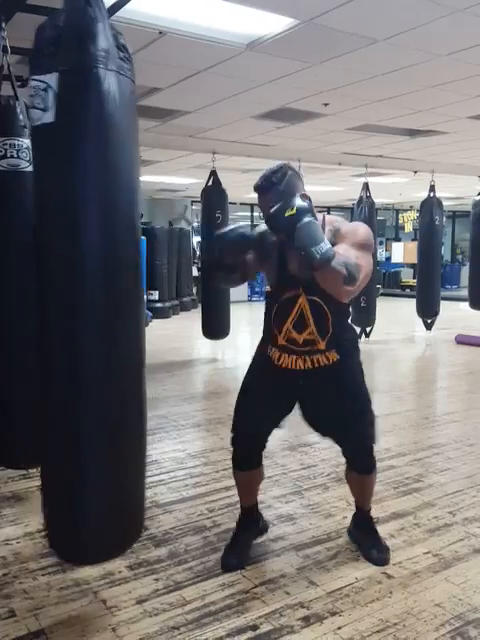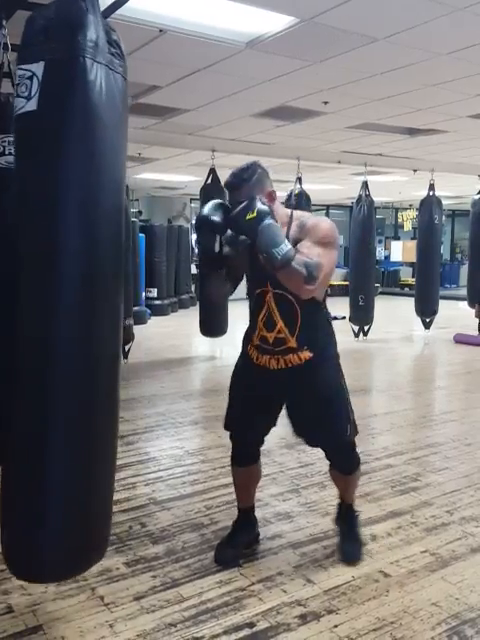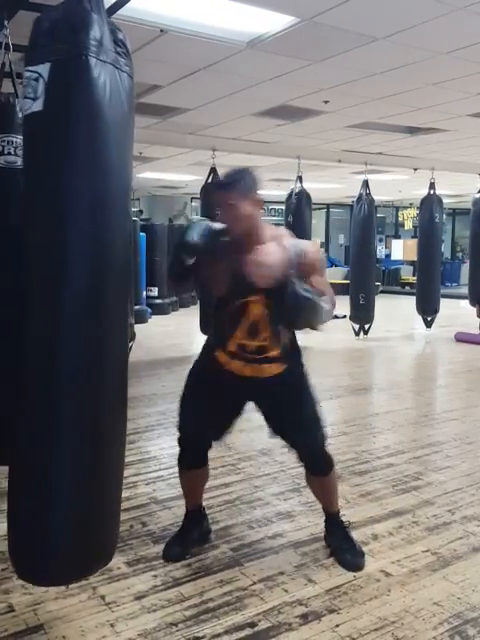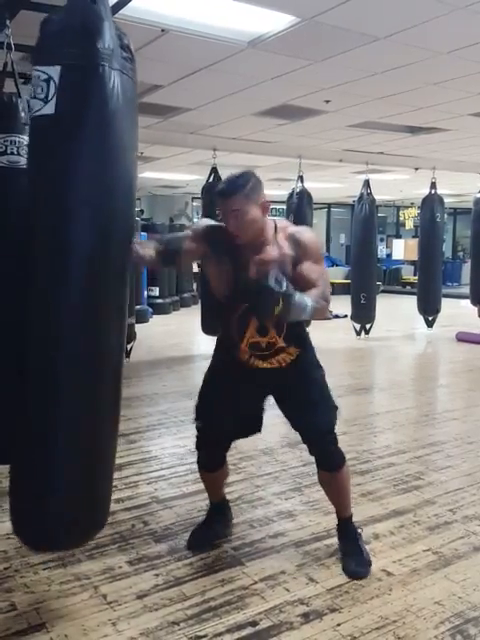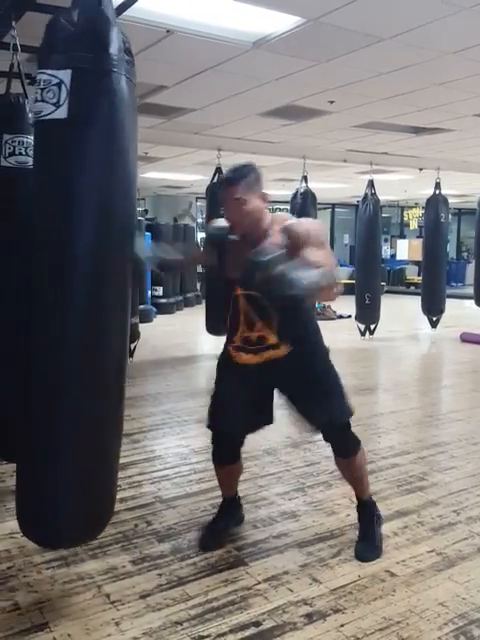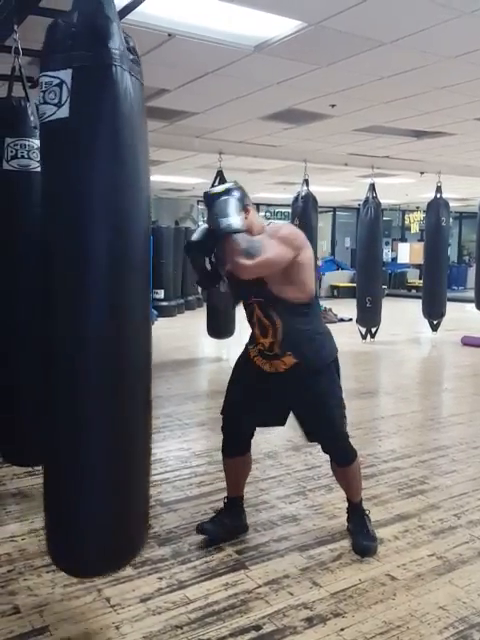
dt=0.5s
person 1, frame 1
left shoulder: (352, 234)
right shoulder: (266, 238)
left elbow: (345, 286)
right elbow: (229, 276)
left wrist: (306, 226)
right wrist: (228, 251)
left hip: (336, 358)
right hip: (276, 357)
left knee: (359, 449)
right knee: (246, 443)
left ankle: (362, 523)
right ankle: (249, 524)
person 1, frame 2
left shoulder: (316, 229)
right shoulder: (242, 233)
left elbow: (306, 284)
left wrist: (266, 230)
left hip: (311, 357)
right hip: (257, 354)
left knee: (340, 445)
right knee: (244, 443)
left ankle: (347, 516)
right ankle: (245, 524)
person 1, frame 3
left shoulder: (297, 250)
right shoulder: (215, 239)
left elbow: (325, 301)
right elbow: (181, 274)
left wrist: (307, 302)
right wrist: (187, 253)
left hip: (277, 366)
right hip: (221, 364)
left knee: (312, 449)
right knee: (193, 444)
left ankle: (335, 526)
right ankle: (195, 522)
person 1, frame 4
left shoulder: (300, 241)
right shoulder: (211, 237)
left elbow: (321, 304)
right elbow: (159, 250)
left wrist: (290, 302)
right wrist: (127, 246)
left hip: (292, 357)
right hip: (235, 360)
left knee: (324, 444)
right knee: (210, 444)
left ankle: (348, 530)
right ankle: (219, 513)
person 1, frame 5
left shoulder: (298, 231)
right shoulder: (228, 238)
left elbow: (329, 289)
left hip: (298, 350)
right hip: (242, 355)
left knee: (337, 431)
right knee: (225, 436)
left ankle: (367, 511)
right ankle: (229, 511)
person 1, frame 6
left shoulder: (285, 235)
right shoulder: (240, 244)
left elbow: (246, 264)
left wrist: (227, 216)
right wrist: (205, 257)
left hip: (310, 360)
right hip: (259, 356)
left knee: (335, 442)
right knee: (234, 432)
left ankle: (357, 514)
right ankle: (233, 513)
